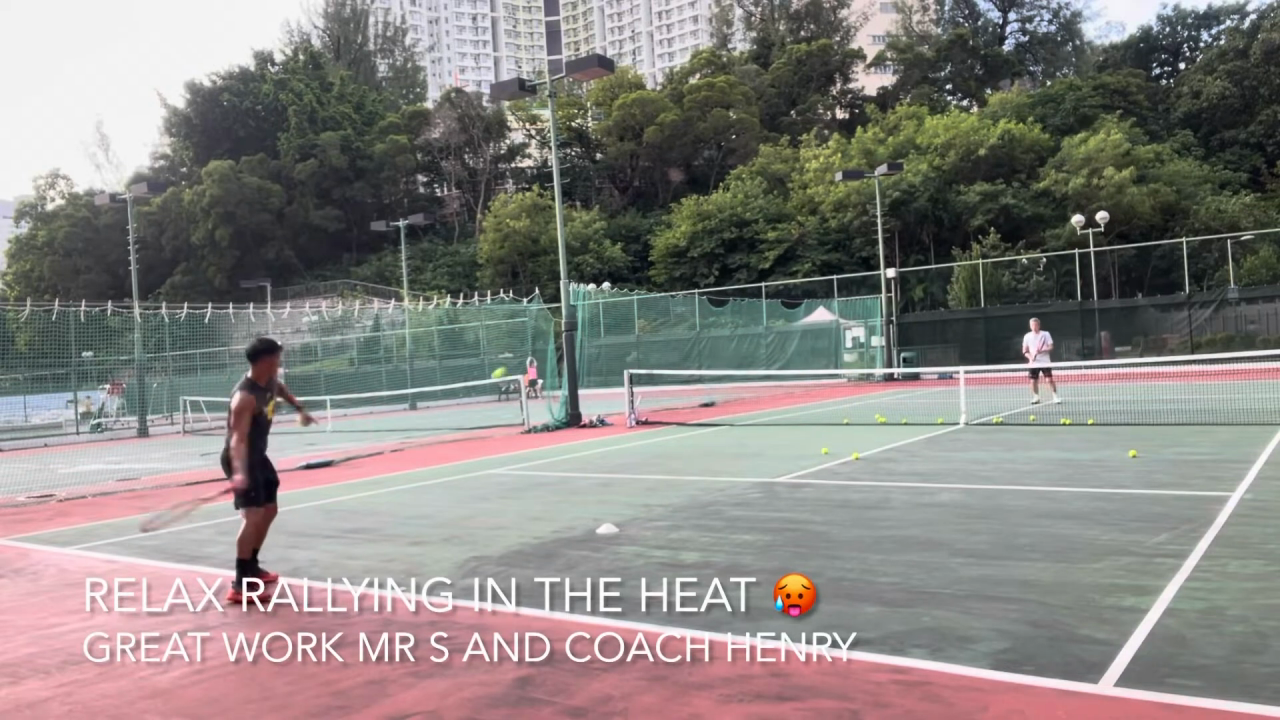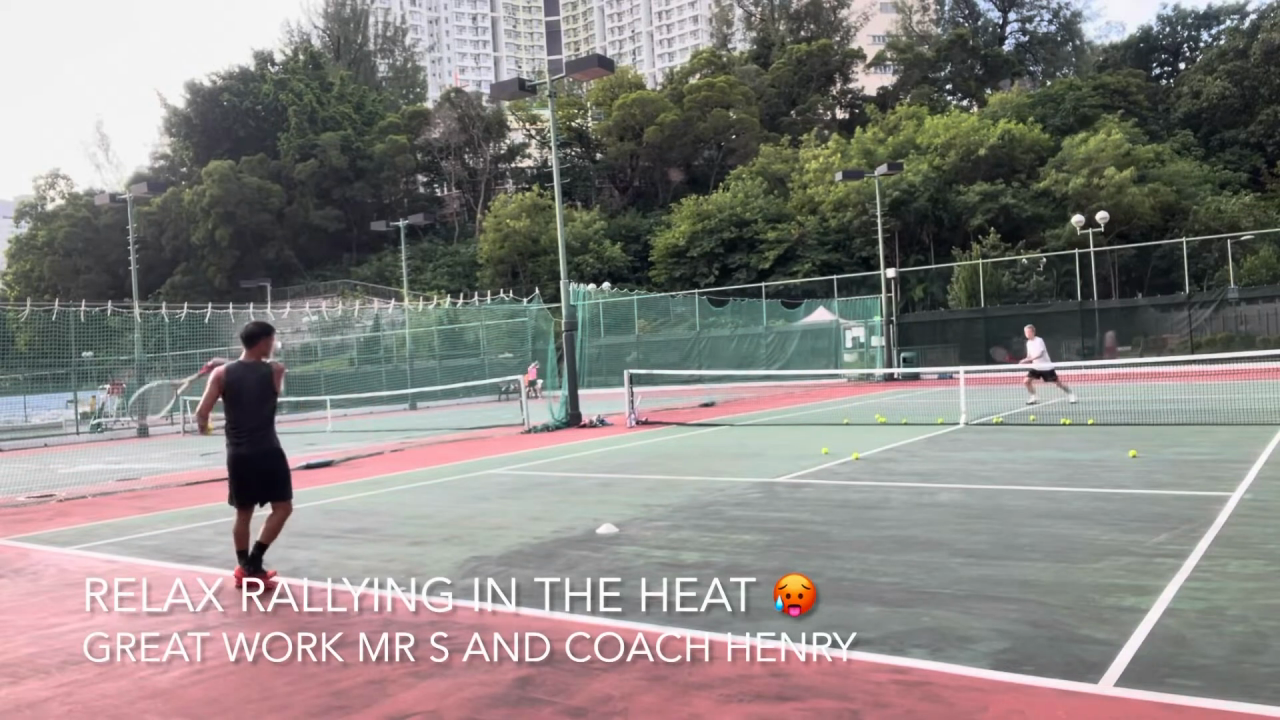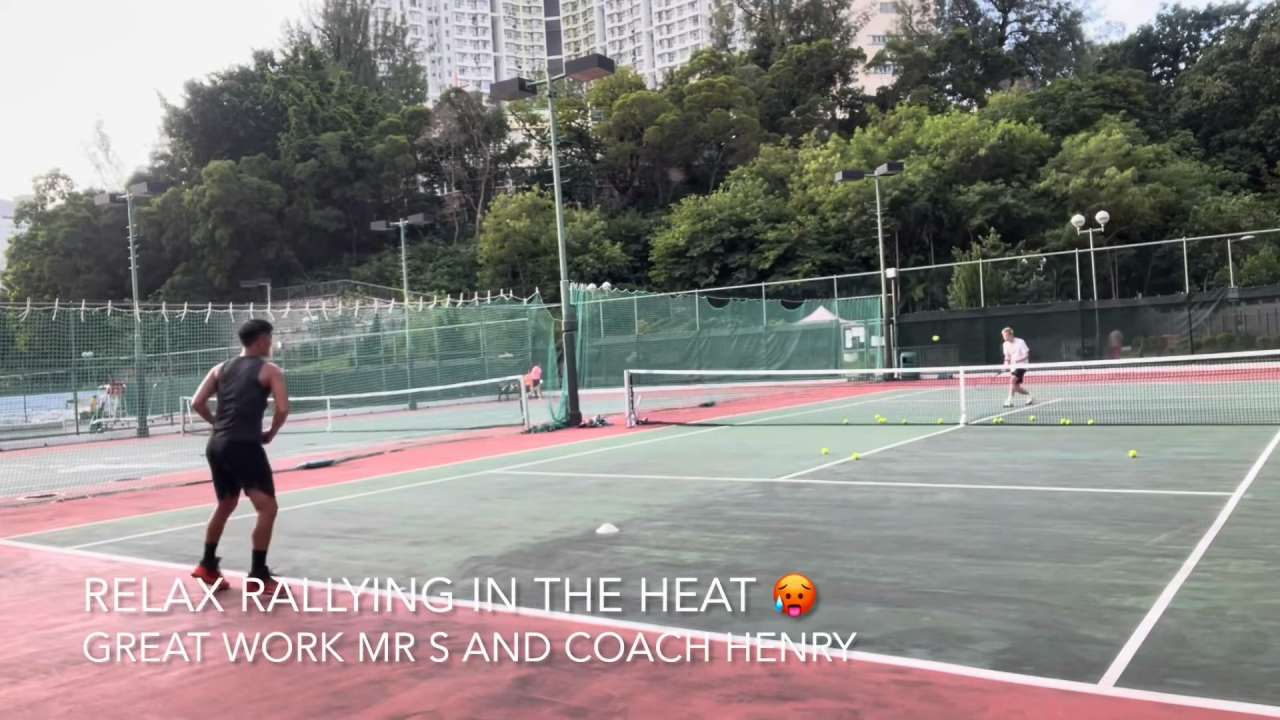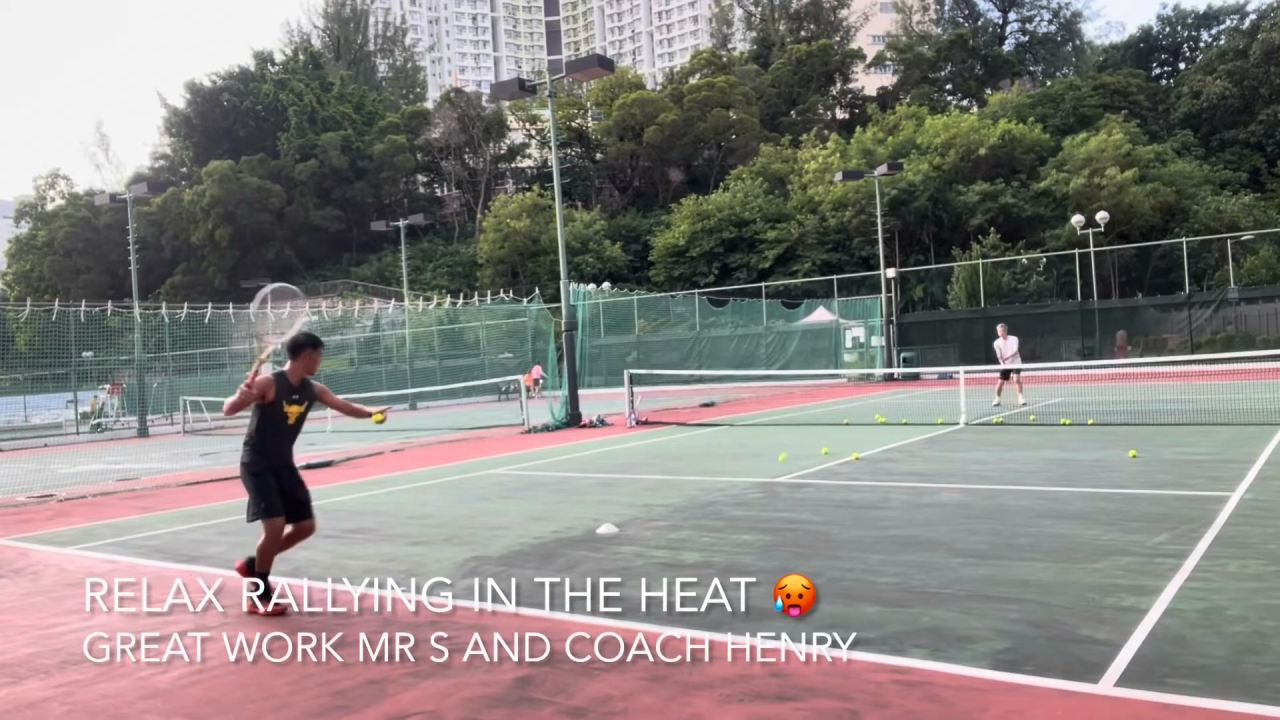
dt=0.5s
person 1, frame 1
left shoulder: (269, 379)
right shoulder: (246, 399)
left elbow: (281, 390)
right elbow: (238, 440)
left wrist: (301, 409)
right wrist: (239, 473)
left hip: (258, 457)
right hip: (245, 461)
left knee: (268, 510)
right knee: (253, 514)
left ankle: (250, 565)
right ankle: (241, 583)
person 1, frame 2
left shoulder: (222, 373)
right shoulder: (275, 371)
left elbow: (202, 411)
left wrist: (203, 425)
left hip: (237, 453)
right hip: (267, 452)
left knee: (243, 512)
right knee: (282, 508)
left ankle: (247, 567)
right ankle: (251, 564)
person 1, frame 3
left shoulder: (221, 369)
right shoulder: (271, 370)
left elbow: (197, 404)
right elbow: (282, 409)
right wrist: (271, 431)
left hip: (216, 445)
right hip: (243, 445)
left knee: (226, 503)
right knee: (267, 505)
left ankle: (207, 564)
right ankle: (258, 573)
person 1, frame 4
left shoulder: (312, 389)
right shoulder: (266, 383)
left elbow: (346, 407)
right elbow: (229, 409)
left wrist: (372, 413)
right wrist: (241, 396)
left hip: (283, 465)
right hip: (256, 465)
left knee: (305, 527)
right knee: (275, 527)
left ankle: (251, 566)
right ankle: (260, 594)
